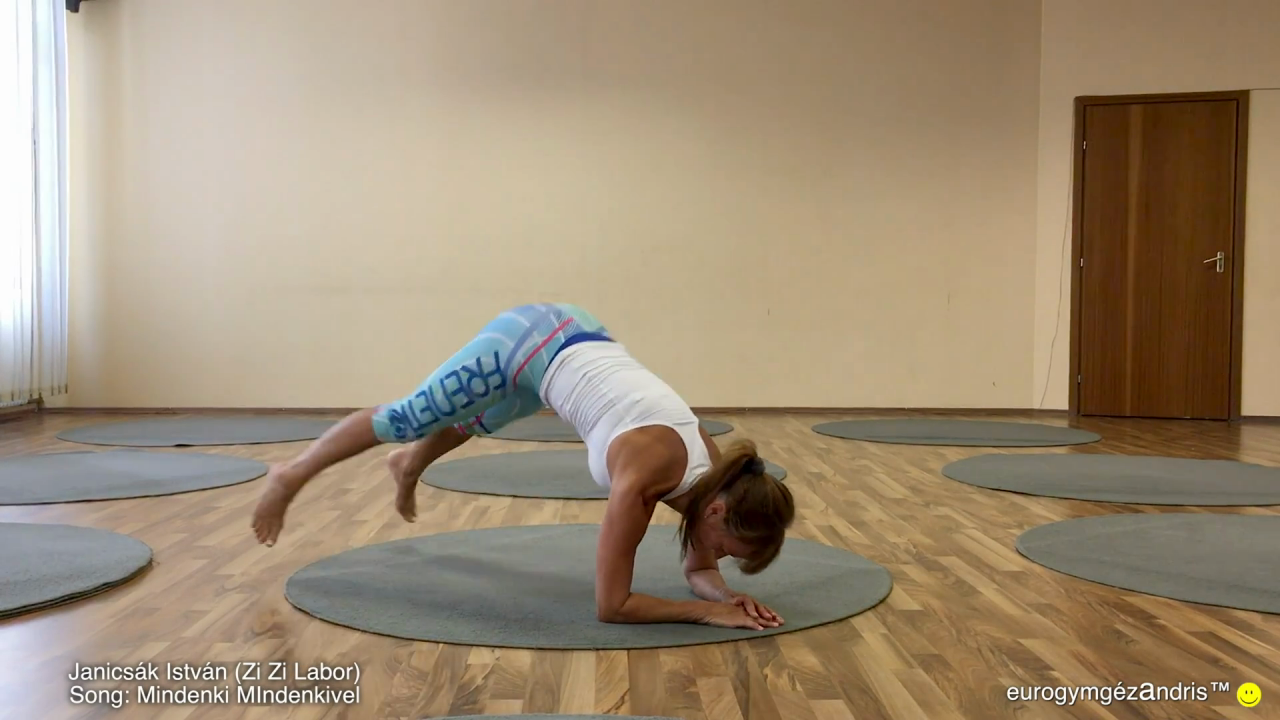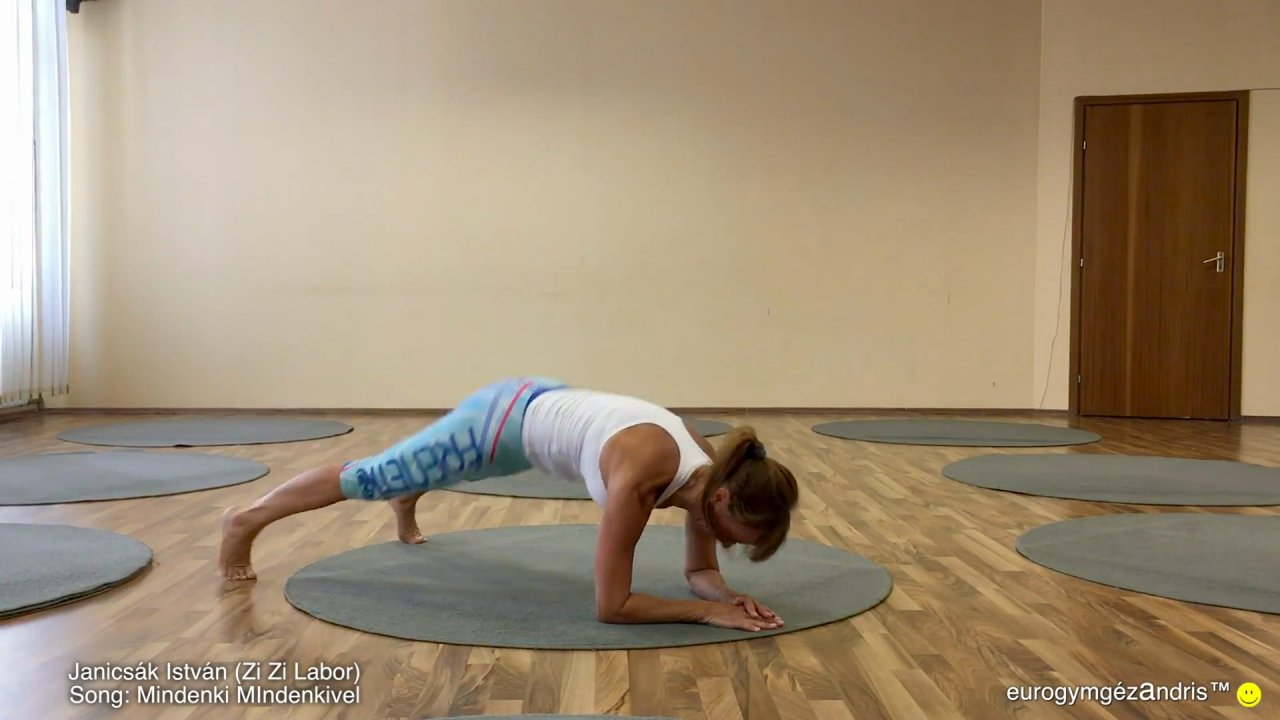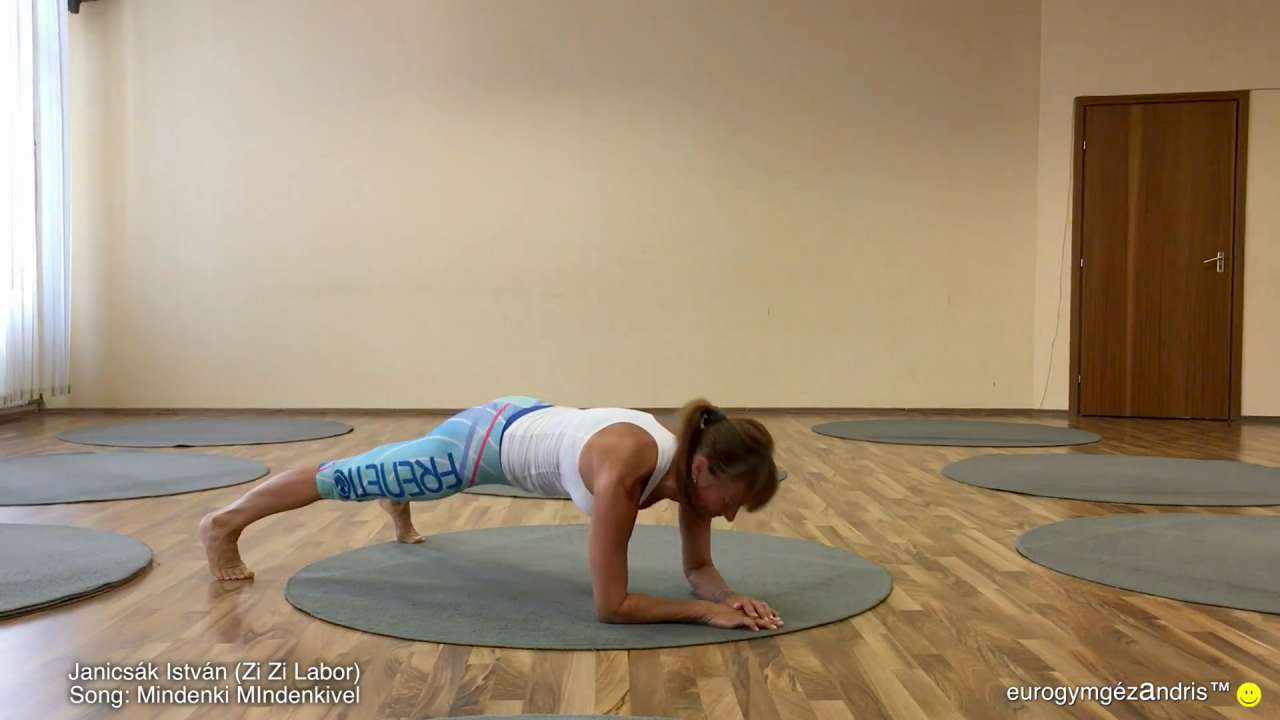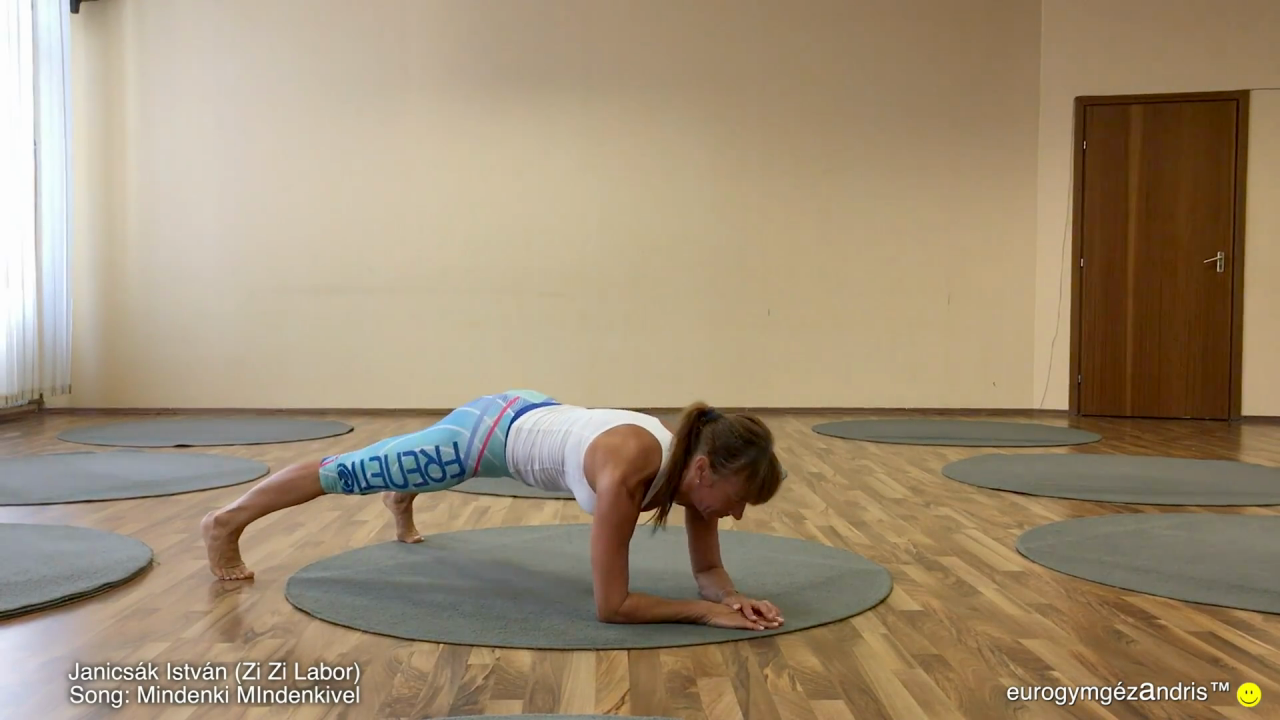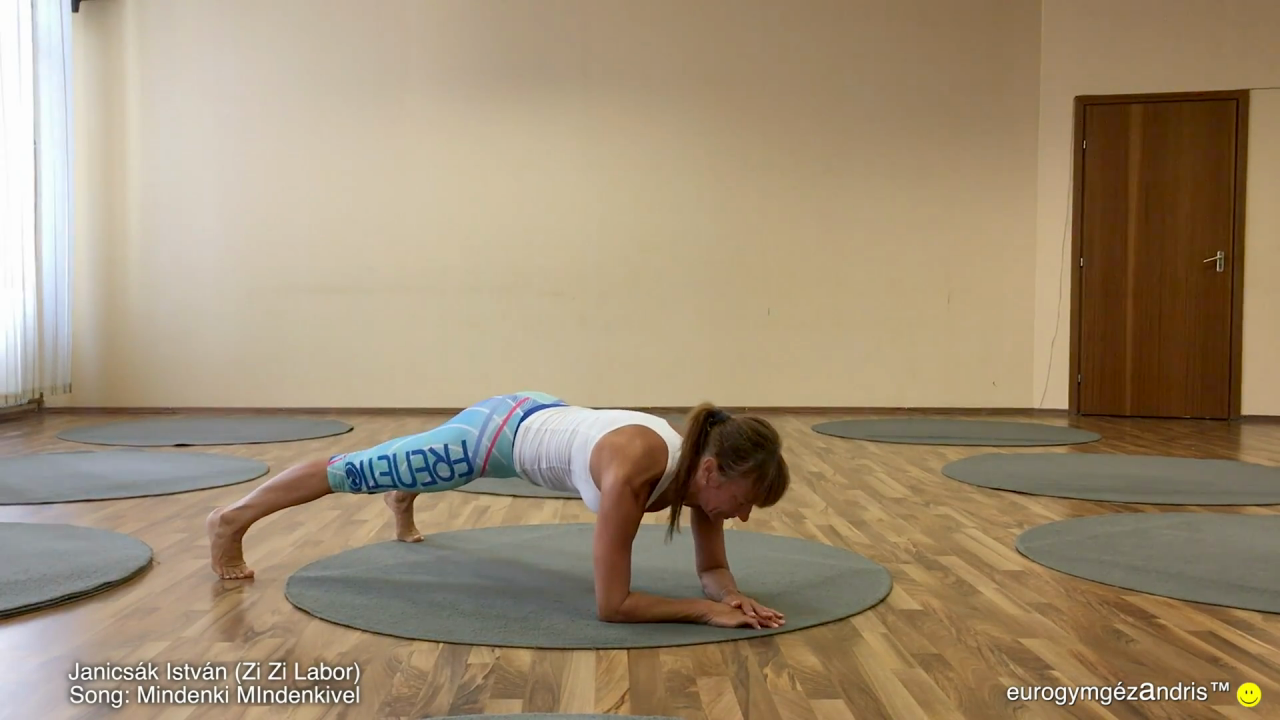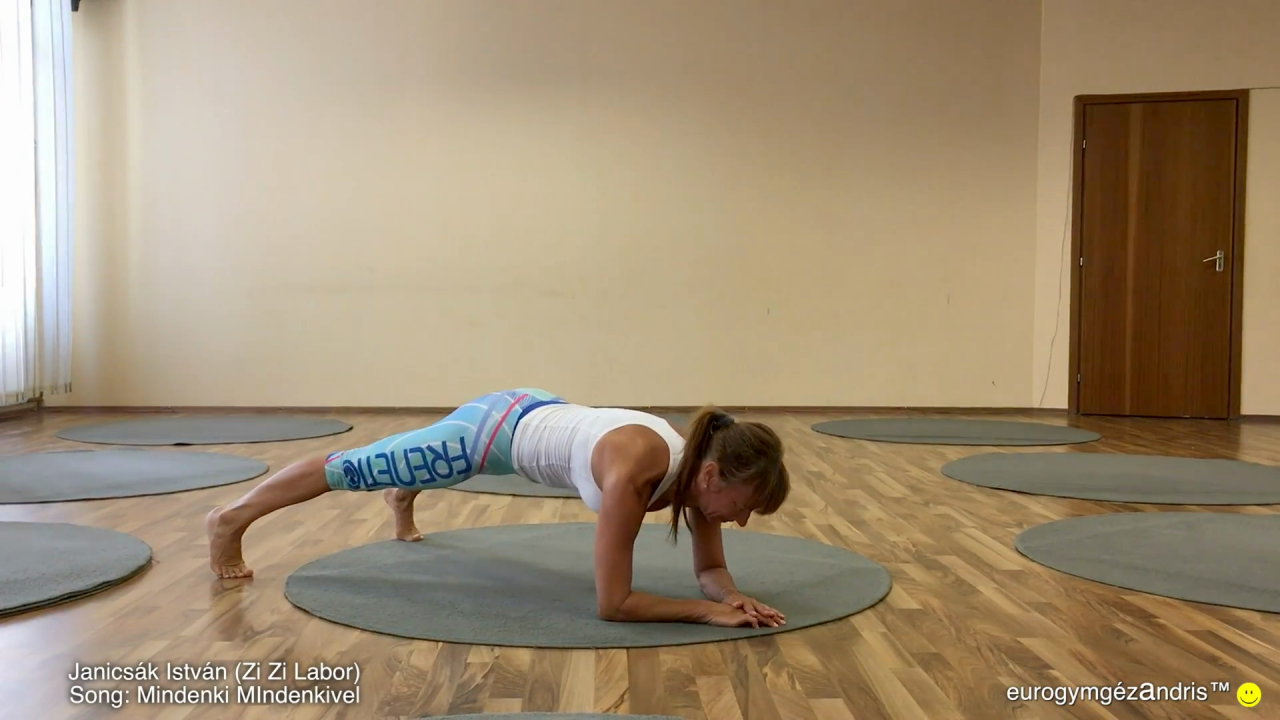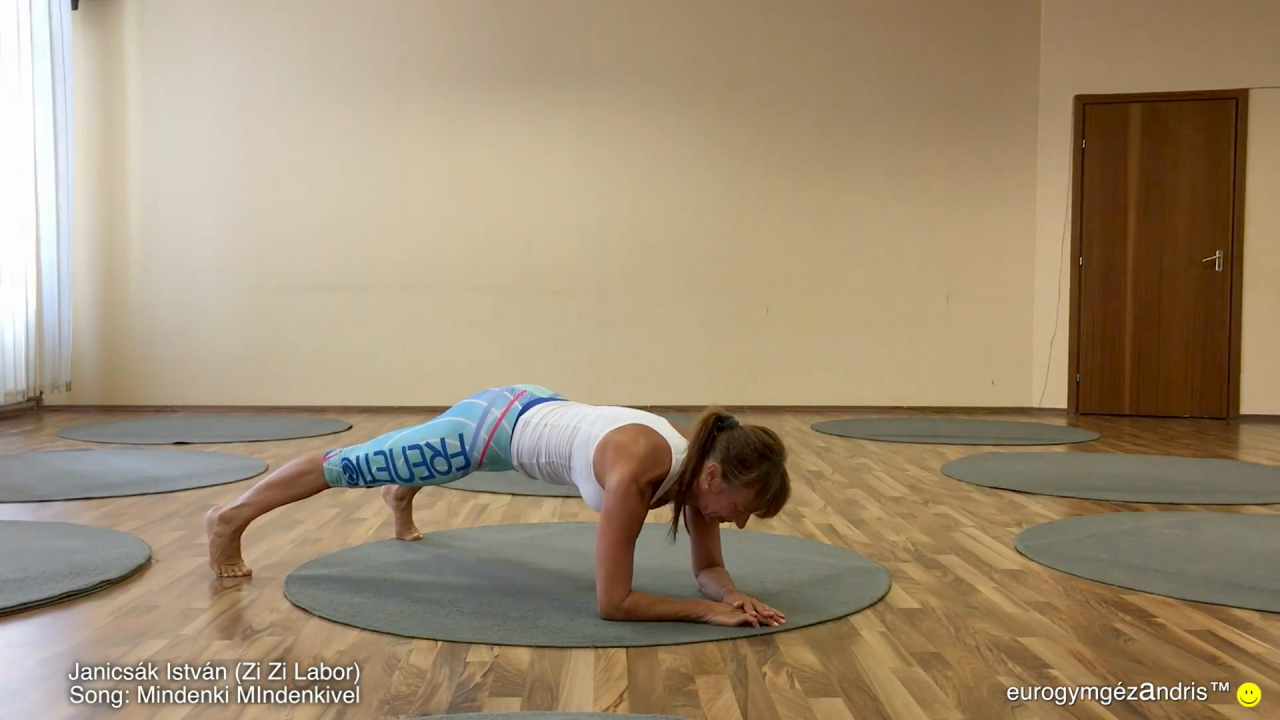
dt=0.2s
person 1, frame 1
left shoulder: (714, 476)
right shoulder: (645, 476)
left elbow: (699, 570)
right elbow: (612, 605)
left wrist: (727, 596)
right wrist: (709, 612)
left hip: (572, 337)
right hip: (528, 344)
left knee: (480, 419)
right knee: (407, 419)
left ankle: (409, 465)
right ankle: (291, 477)
person 1, frame 2
left shoulder: (709, 475)
right shoulder: (638, 474)
left elbow: (698, 572)
right elbow: (611, 606)
left wrist: (727, 596)
right wrist: (710, 611)
left hip: (541, 402)
right hip: (505, 416)
left knee: (442, 465)
right knee: (372, 475)
left ankle: (406, 501)
right ankle: (248, 520)
person 1, frame 3
left shoulder: (691, 463)
right shoulder: (622, 470)
left elbow: (698, 569)
right elbow: (611, 606)
left wrist: (729, 596)
right wrist: (708, 612)
left hip: (526, 424)
right hip: (488, 439)
right knee: (350, 476)
left ankle: (399, 507)
right ankle: (225, 521)
person 1, frame 4
left shoulder: (694, 463)
right shoulder: (626, 471)
left elbow: (707, 571)
right elbow: (611, 605)
left wrist: (734, 597)
right wrist: (709, 612)
left hip: (533, 418)
right hip: (494, 430)
right knee: (353, 471)
left ankle: (402, 501)
right ankle: (225, 522)
person 1, frame 5
left shoulder: (701, 464)
right shoulder: (631, 471)
left elbow: (712, 568)
right elbow: (612, 604)
left wrist: (734, 595)
right wrist: (709, 612)
left hip: (540, 419)
right hip: (502, 430)
right knee: (362, 469)
left ankle: (402, 501)
right ankle: (231, 518)
person 1, frame 6
left shoulder: (700, 464)
right shoulder: (634, 470)
left elbow: (709, 568)
right elbow: (612, 603)
left wrist: (733, 595)
right wrist: (708, 612)
left hip: (538, 417)
right hip: (500, 427)
right knee: (359, 467)
left ankle: (402, 500)
right ankle: (230, 519)
person 1, frame 7
left shoulder: (701, 463)
right shoulder: (636, 470)
left elbow: (708, 567)
right elbow: (613, 603)
left wrist: (731, 594)
right wrist: (708, 611)
left hip: (536, 412)
right hip: (498, 423)
right knee: (357, 465)
left ankle: (401, 498)
right ankle: (230, 519)
